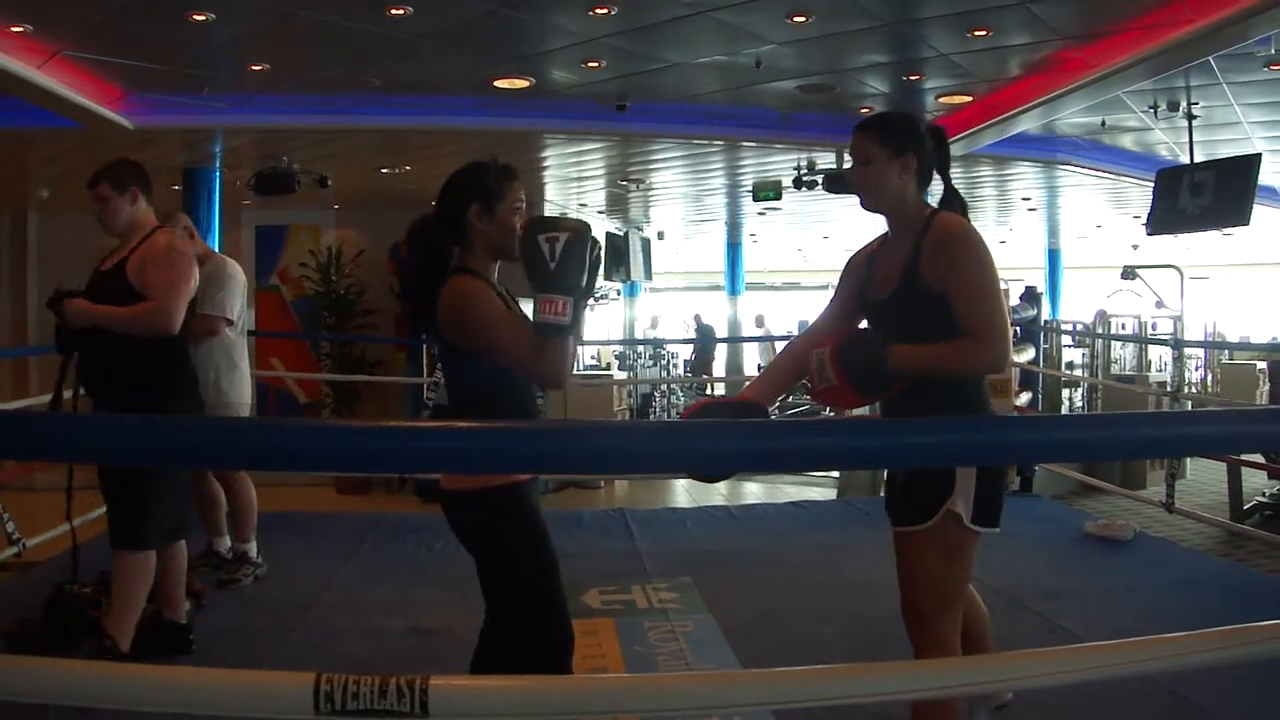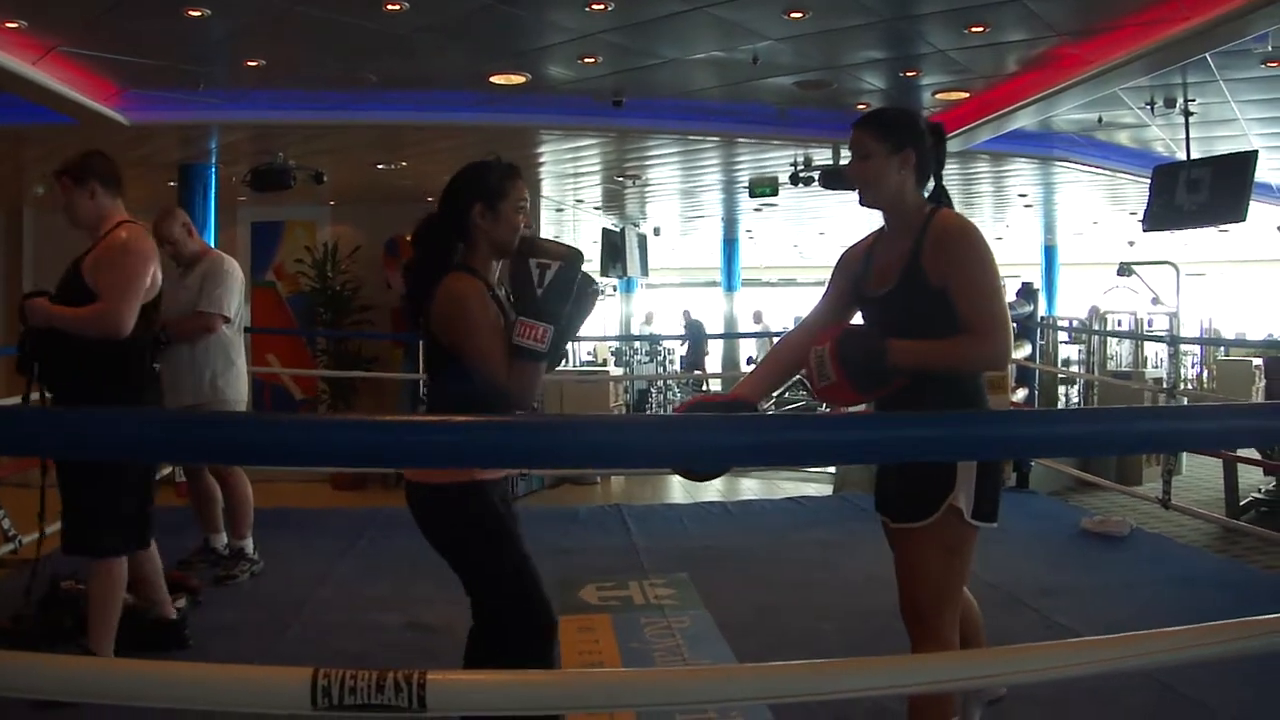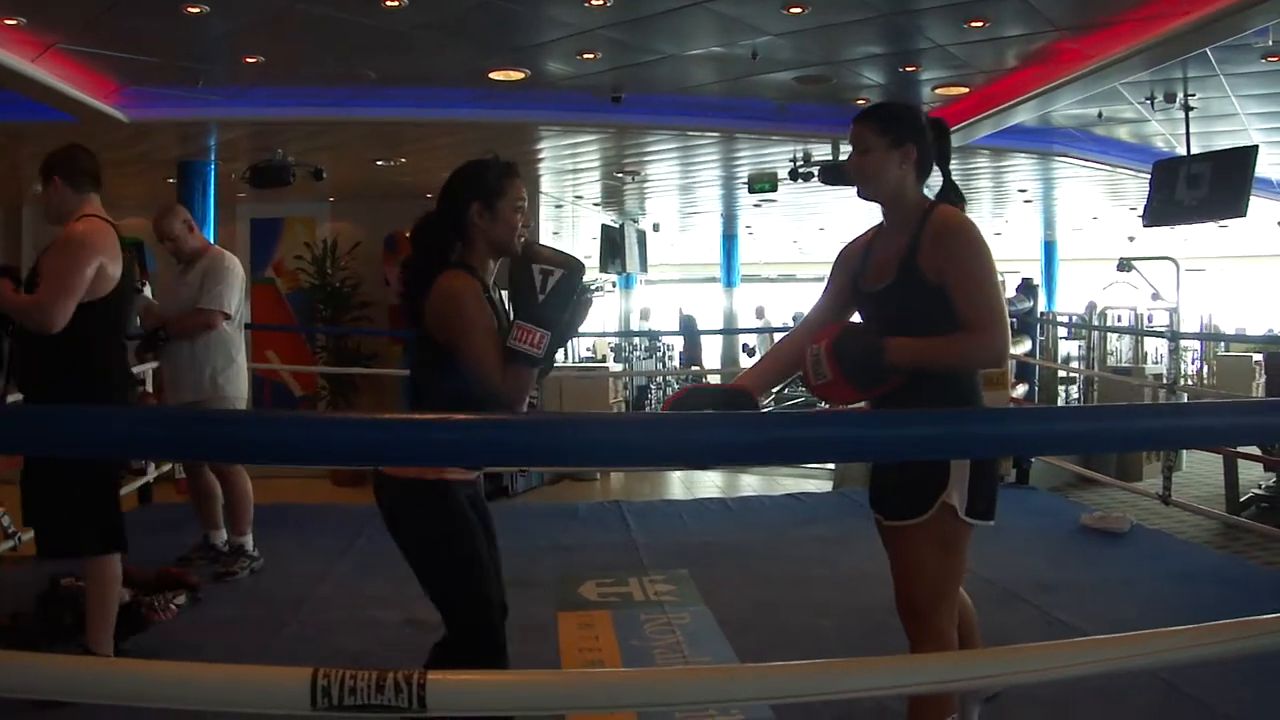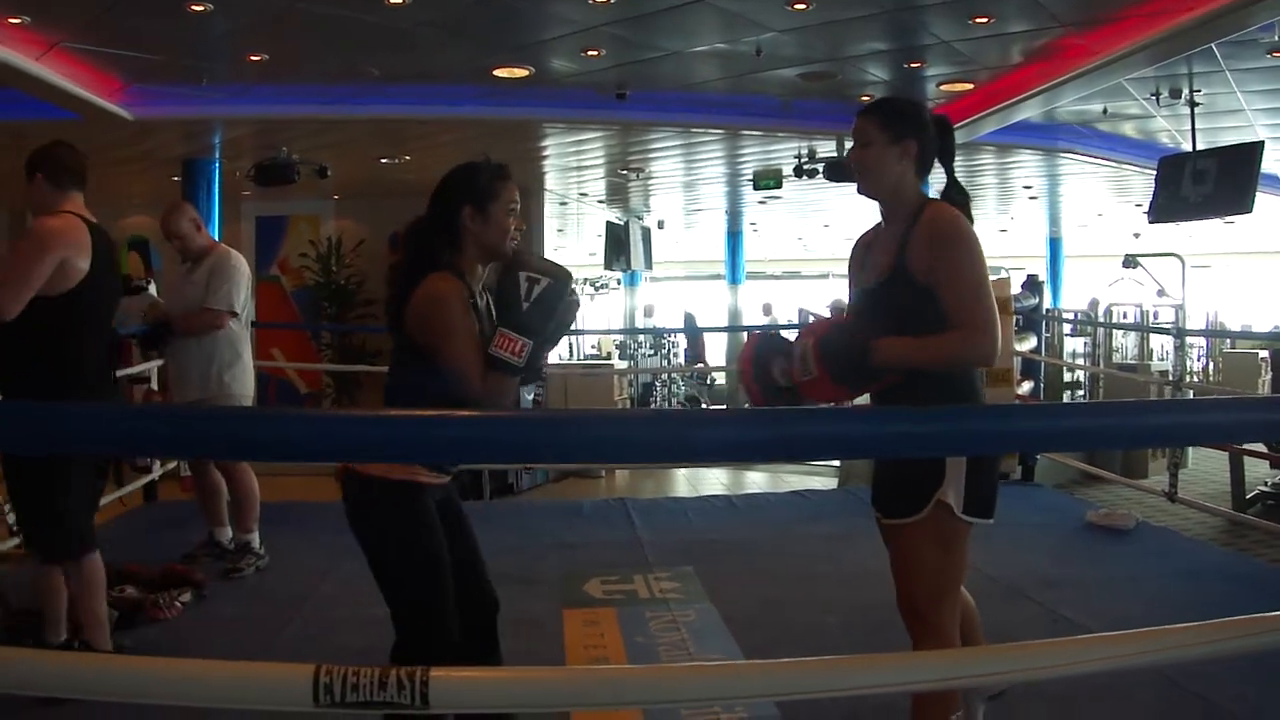
dt=0.2s
person 1, frame 1
left shoulder: (953, 239)
right shoulder: (870, 260)
left elbow: (994, 351)
right elbow: (815, 343)
left wrist: (886, 358)
right wrist: (749, 401)
left knee: (928, 617)
right knee: (947, 592)
person 1, frame 2
left shoulder: (953, 237)
right shoulder: (863, 256)
left elbow: (995, 347)
right elbow: (806, 339)
left wrist: (887, 353)
right wrist: (739, 400)
left knee: (927, 614)
right knee: (941, 594)
person 1, frame 3
left shoulder: (950, 232)
right shoulder: (860, 251)
left elbow: (992, 345)
right elbow: (808, 338)
left wrist: (885, 350)
right wrist: (738, 390)
left knee: (924, 610)
right knee: (936, 594)
person 1, frame 4
left shoulder: (941, 230)
right shoulder: (868, 246)
left elbow: (982, 343)
left wrist: (870, 352)
left knee: (924, 607)
right knee: (934, 592)
person 2, frame 1
left shoulder: (483, 290)
right shoulder: (466, 295)
left elbow: (541, 360)
right elbow: (551, 371)
left wrist: (569, 290)
right wrist: (561, 289)
left hip: (496, 483)
right hip: (489, 489)
left knee: (513, 623)
right knee: (547, 636)
person 2, frame 2
left shoulder: (485, 289)
right shoulder: (462, 292)
left elbow: (512, 384)
right elbow: (516, 391)
left wrist: (555, 311)
right wrist: (542, 312)
left hip: (474, 481)
right hip: (453, 487)
left knee: (503, 621)
right knee: (532, 625)
person 2, frame 3
left shoulder: (478, 288)
right shoulder: (456, 290)
left elbow: (501, 388)
right elbow: (506, 397)
left wrist: (550, 322)
right wrist: (539, 317)
left hip: (451, 479)
right hip: (423, 486)
left knee: (486, 618)
right knee: (477, 628)
person 2, frame 4
left shoulder: (470, 293)
right shoulder: (442, 294)
left elbow: (490, 394)
right elbow: (485, 404)
left wrist: (535, 331)
right wrist: (520, 323)
left hip: (425, 483)
right hip: (389, 487)
left knee: (477, 613)
right knee: (430, 636)
person 3, frame 1
left shoulder: (166, 249)
right shoulder: (118, 254)
left elbow: (166, 320)
left wrist: (91, 314)
right wrist: (78, 314)
left hip: (156, 410)
right hip: (122, 408)
left knee: (136, 531)
right knee: (159, 525)
left ankle: (118, 650)
right ankle: (174, 625)
person 3, frame 2
left shoulder: (125, 244)
right shoulder: (106, 246)
left elbow: (116, 324)
left wrist: (47, 316)
right wrist: (51, 317)
left hip: (114, 410)
right hip: (100, 407)
left knee: (107, 535)
right knee: (123, 527)
left ankle: (100, 657)
right ankle: (166, 621)
person 3, frame 3
left shoulder: (80, 236)
right shoulder: (105, 236)
left elbow: (47, 318)
left hip: (81, 405)
right hip: (88, 401)
left knee: (90, 532)
right knee: (64, 522)
left ankle: (99, 653)
right ankle: (115, 610)
person 3, frame 4
left shoulder: (49, 231)
right shoulder: (98, 239)
left hip: (49, 405)
right hip: (85, 399)
left knee: (61, 539)
right knee: (55, 530)
left ankle: (98, 649)
right ankle: (56, 640)
person 4, frame 1
left shoulder: (224, 270)
left elbow: (213, 326)
left hip: (222, 394)
left knee: (228, 470)
right knee: (198, 470)
left ankle: (249, 554)
right ankle: (219, 547)
person 4, frame 2
left shoulder: (221, 267)
right shoulder: (175, 277)
left elbow: (209, 322)
right elbow: (173, 328)
left wrist: (161, 329)
left hip: (218, 391)
right hip: (181, 391)
left knee: (224, 468)
right knee: (193, 468)
left ankle: (245, 551)
right ankle: (215, 544)
person 4, frame 3
left shoulder: (222, 264)
right shoulder: (178, 273)
left elbow: (209, 319)
right elbow: (164, 321)
left wrist: (160, 326)
right wrist: (150, 322)
left hip: (218, 387)
right hip: (182, 388)
left knee: (224, 464)
right knee: (194, 465)
left ankle: (245, 548)
right ankle: (215, 541)
person 4, frame 4
left shoulder: (228, 262)
right shoulder: (184, 272)
left elbow: (217, 319)
right elbow: (171, 318)
left wrist: (166, 324)
right wrist: (155, 317)
left hip: (224, 384)
right hip: (188, 385)
left knee: (230, 461)
right knee: (199, 462)
left ankle: (250, 545)
right ankle: (220, 538)
